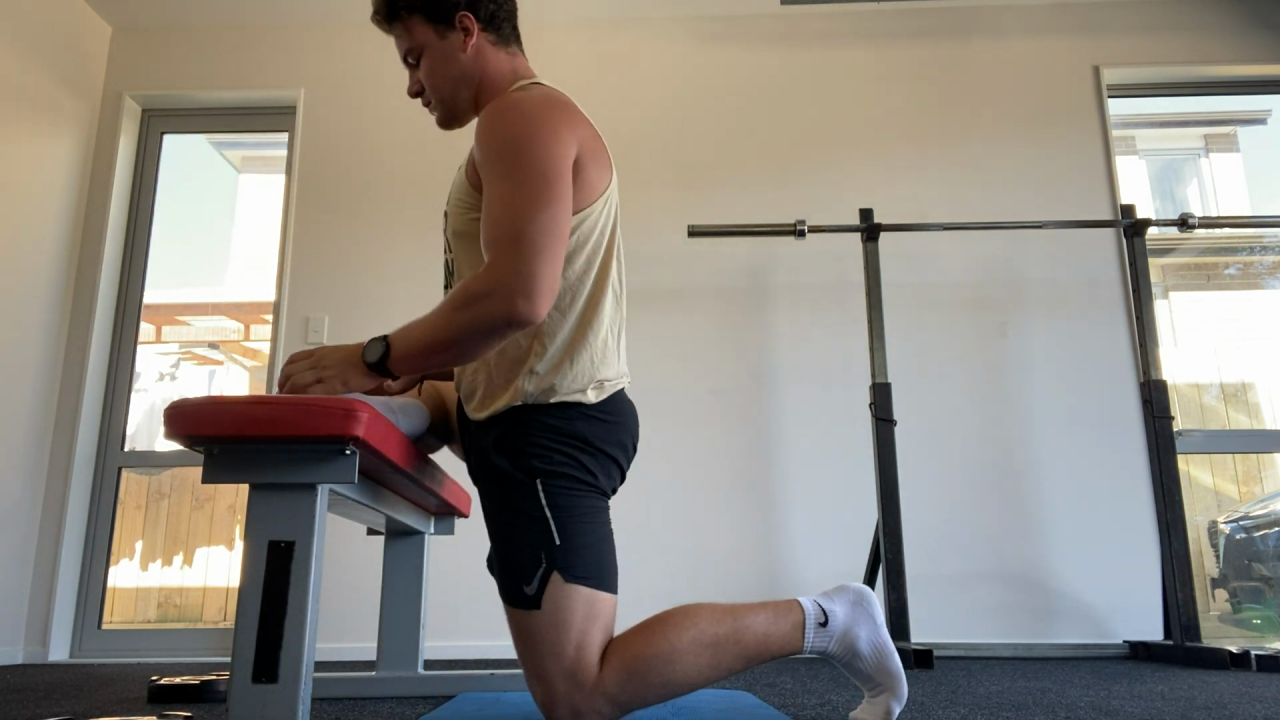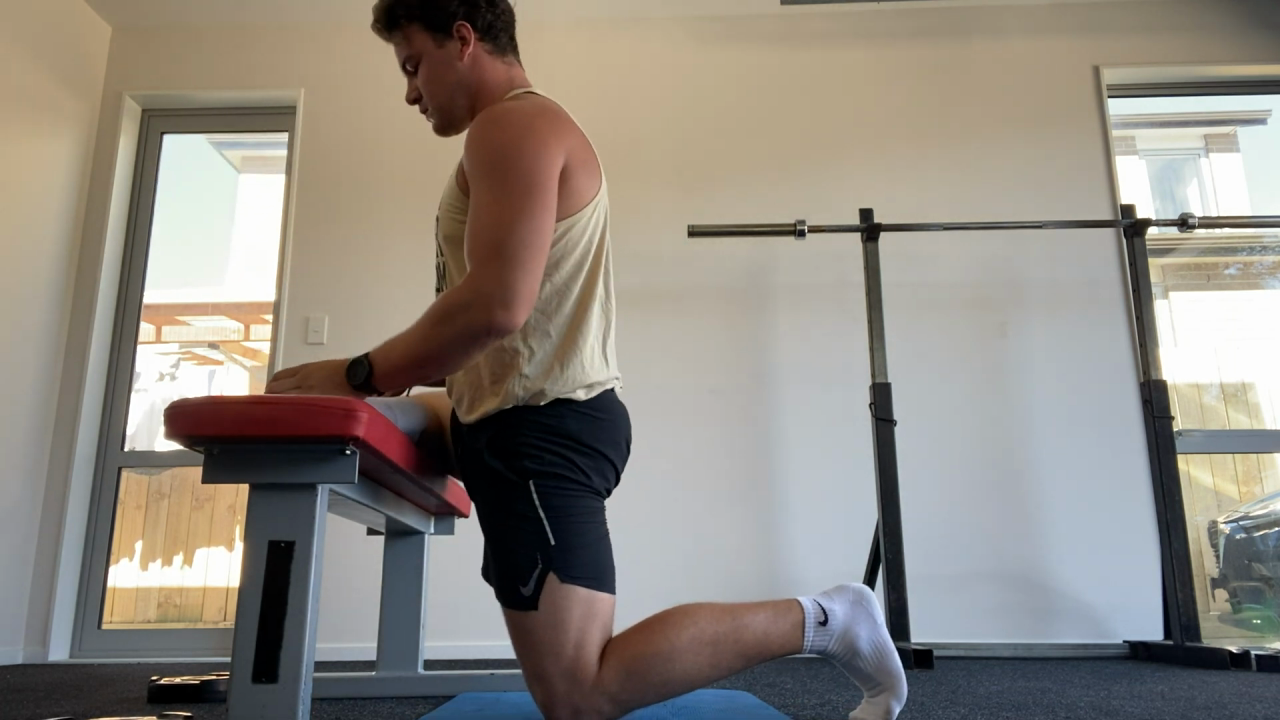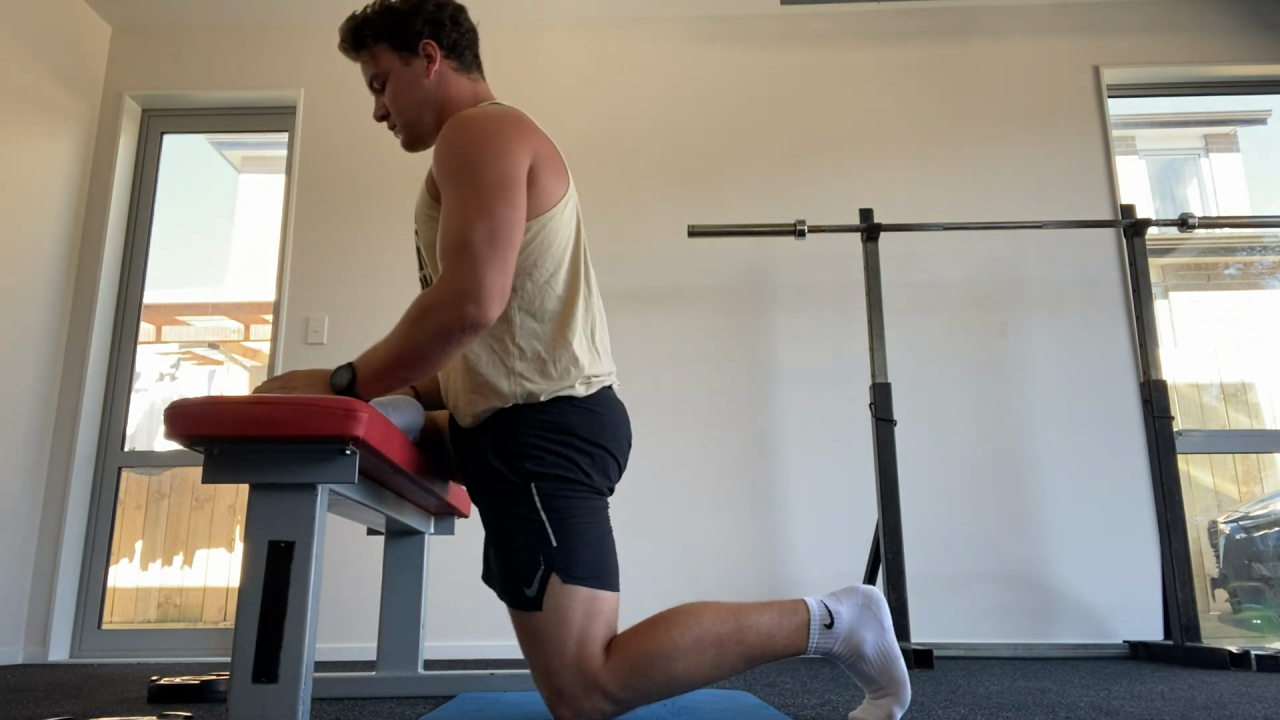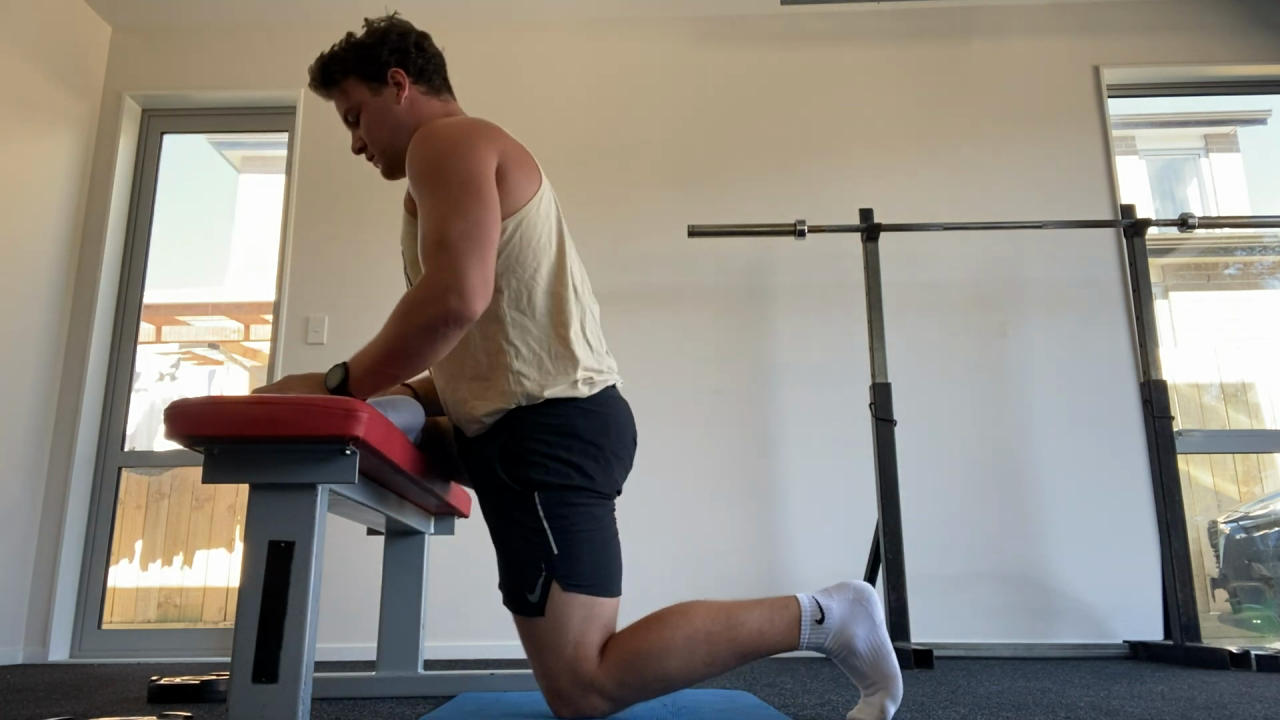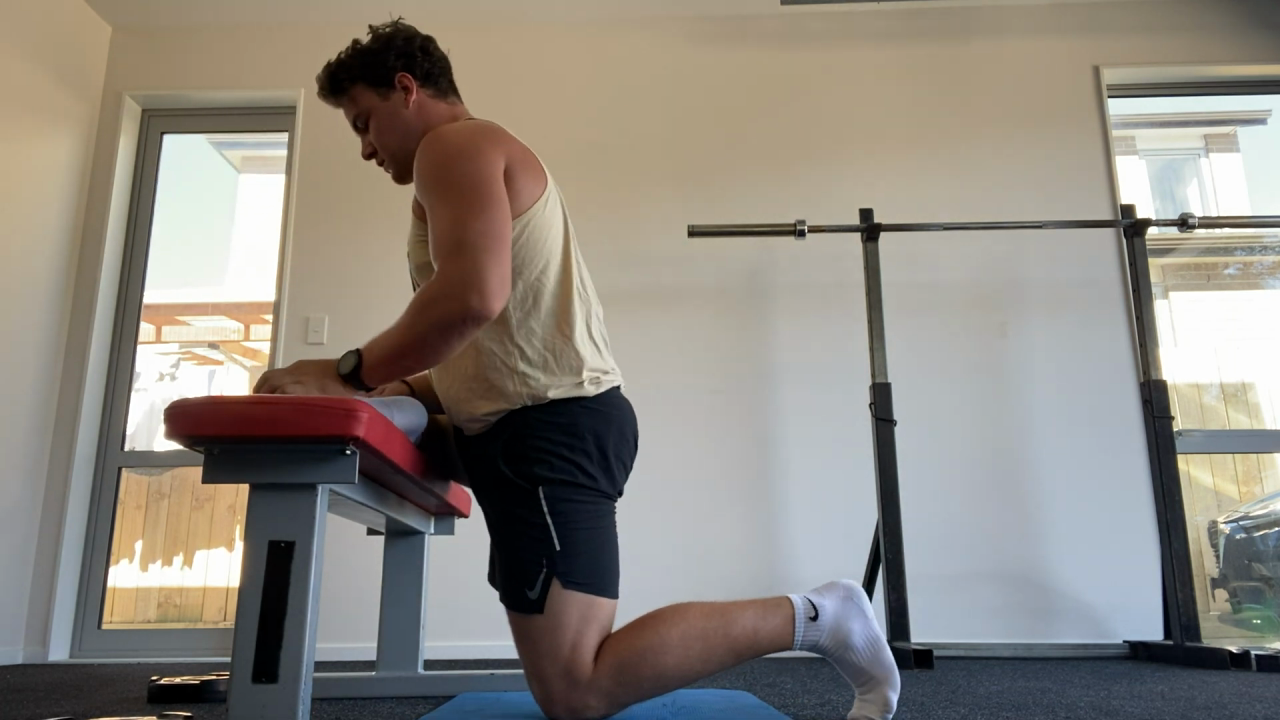
dt=0.2s
person 1, frame 1
left shoulder: (524, 117)
right shoulder: (525, 126)
left elbow: (517, 297)
left wrist: (375, 362)
right wrist: (405, 367)
left hip: (547, 426)
right hip: (536, 415)
left ankle: (821, 620)
person 1, frame 2
left shoulder: (516, 125)
right shoulder: (518, 133)
left elbow: (497, 306)
left wrist: (358, 379)
right wrist: (391, 381)
left hip: (539, 429)
right hip: (535, 422)
left ankle: (821, 620)
person 1, frame 3
left shoulder: (478, 132)
right shoulder: (497, 146)
left elbow: (471, 304)
left wrist: (345, 385)
right wrist: (399, 393)
left hip: (543, 428)
right hip: (545, 421)
left ankle: (829, 621)
person 1, frame 4
left shoulder: (448, 141)
right shoulder: (480, 157)
left elbow: (456, 299)
left wrist: (341, 385)
right wrist: (392, 396)
left hip: (548, 429)
right hip: (549, 423)
left ankle: (819, 616)
person 1, frame 5
left shoulder: (454, 145)
right shoulder: (482, 161)
left elbow: (472, 296)
left wrist: (350, 372)
right wrist: (398, 389)
left hip: (550, 428)
right hip: (553, 422)
left ankle: (812, 616)
